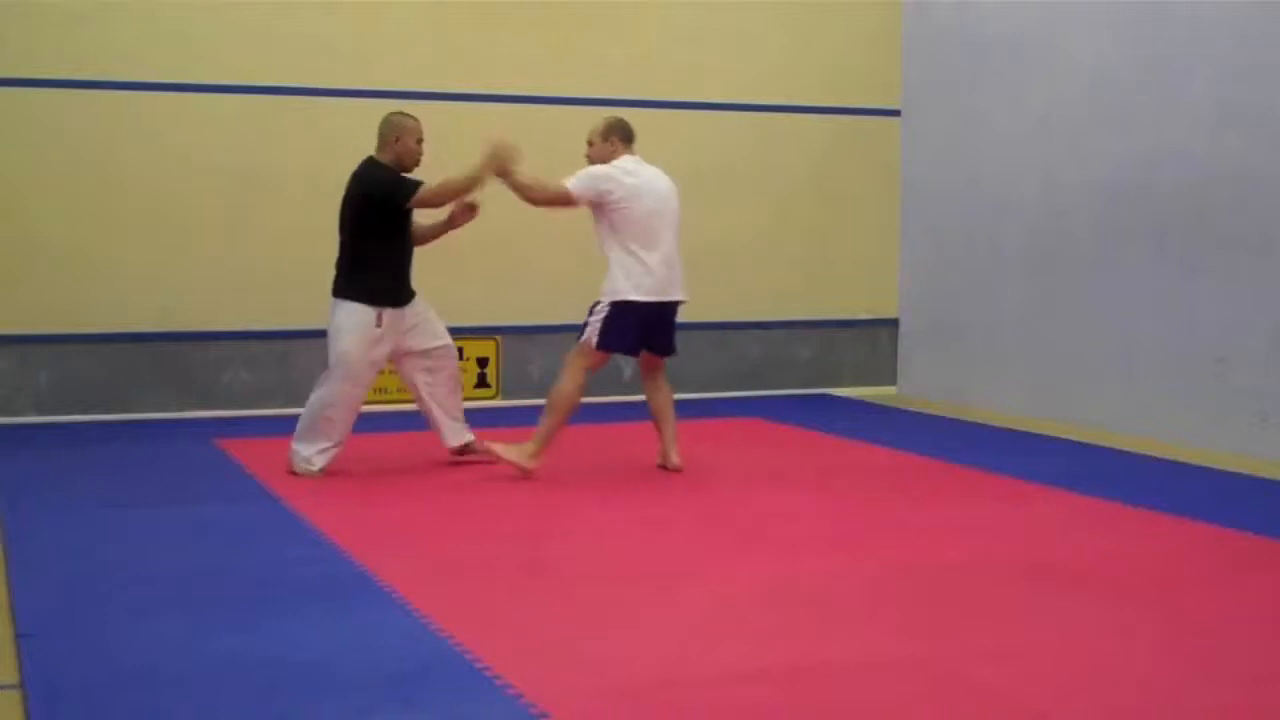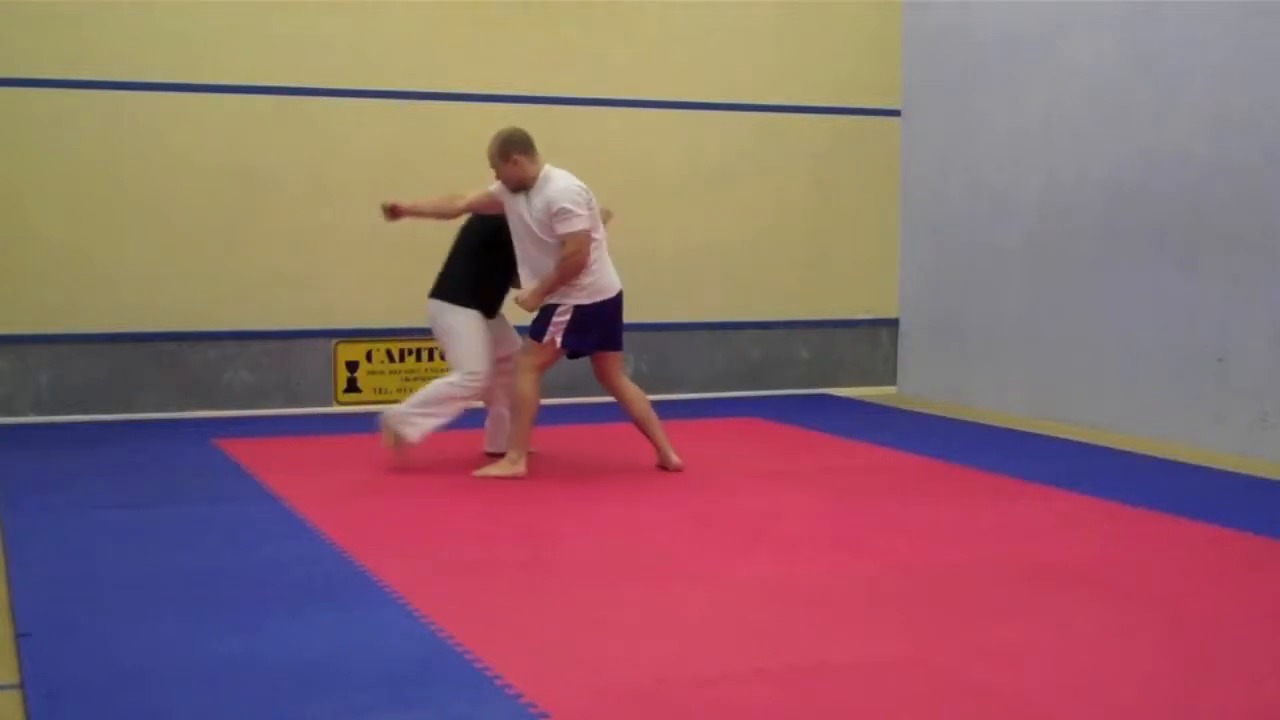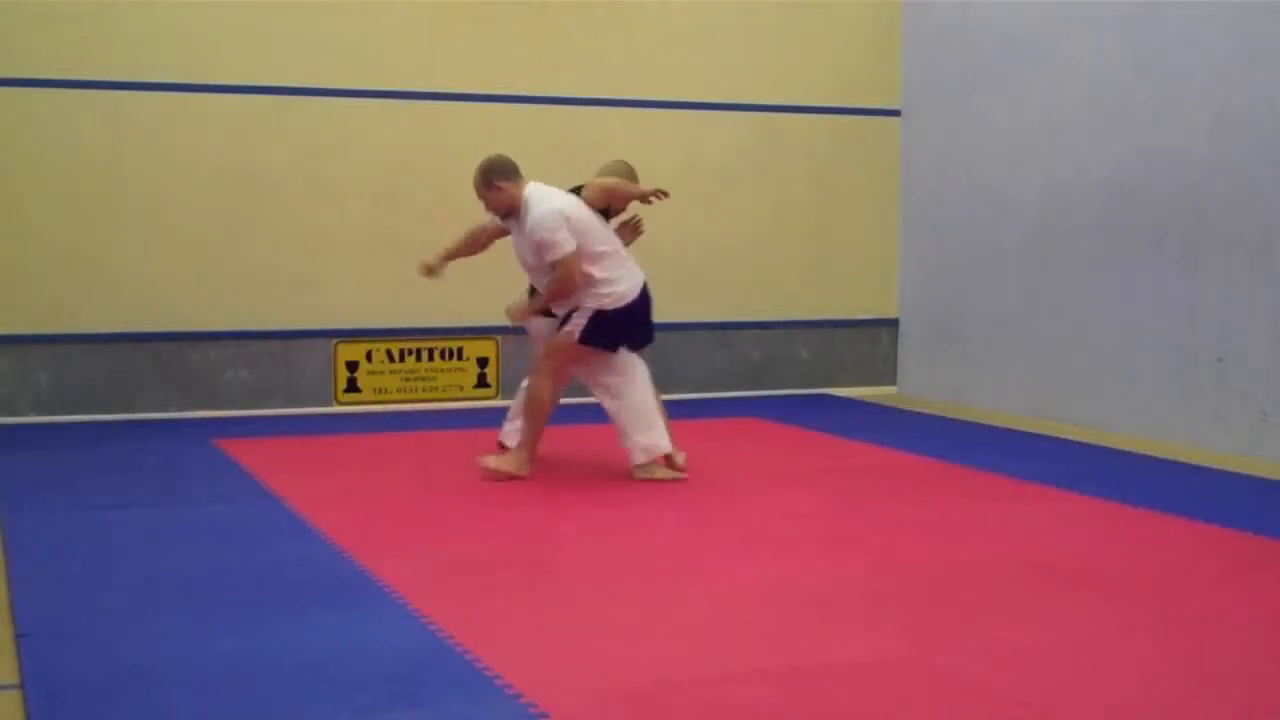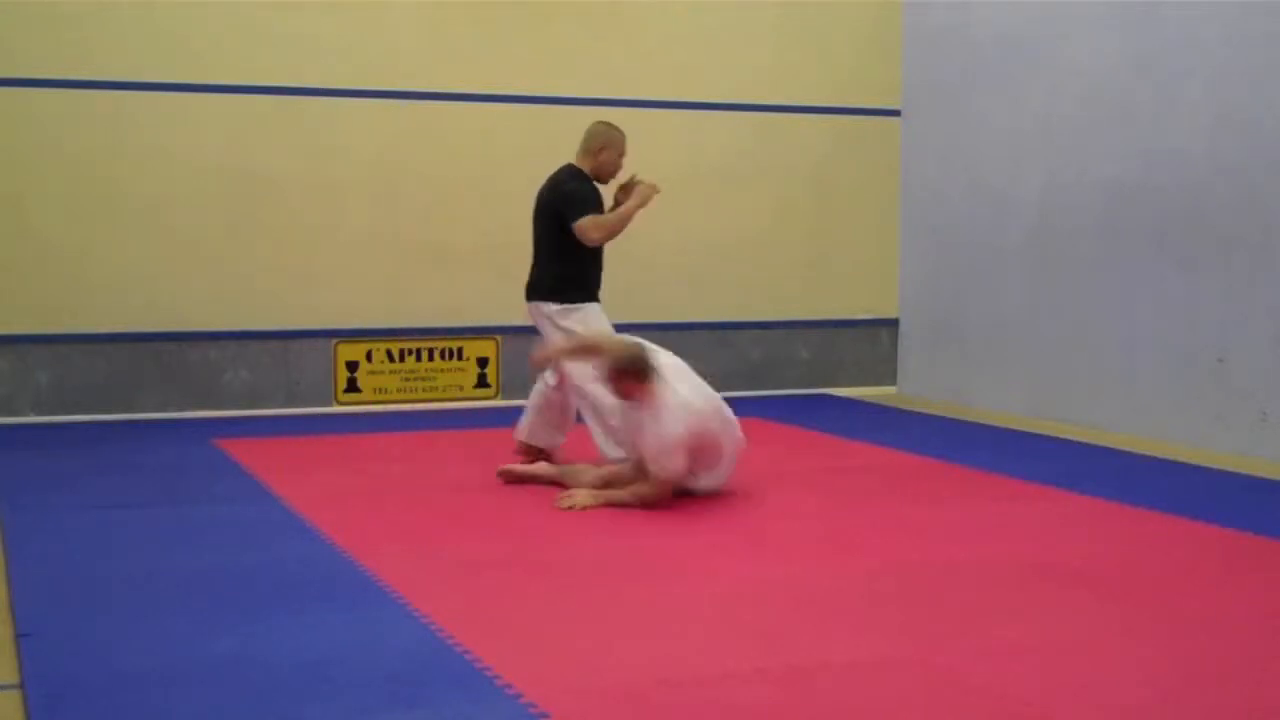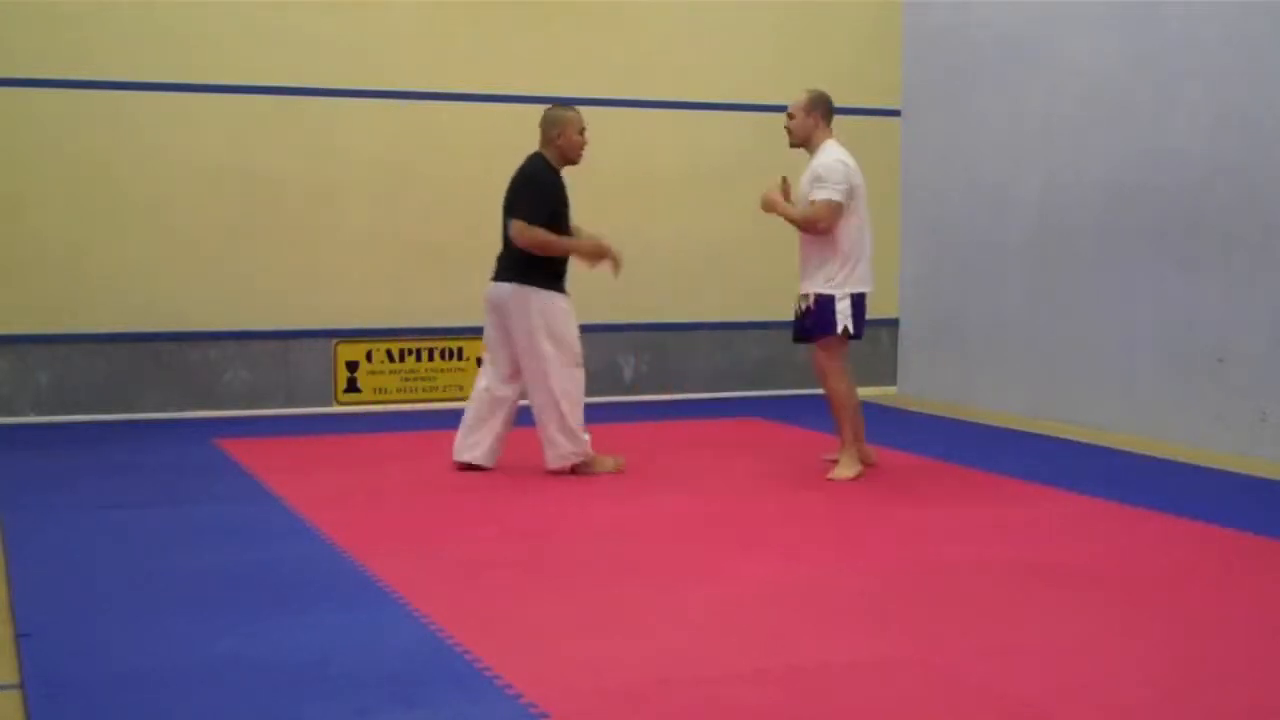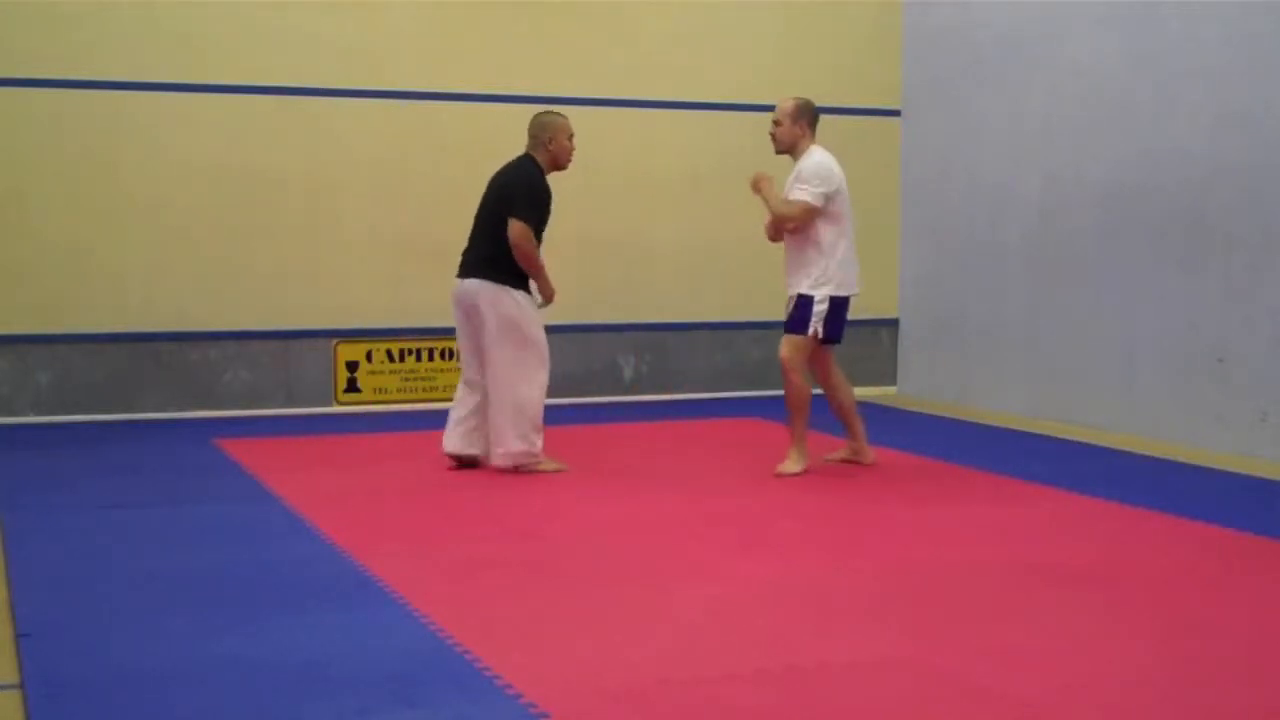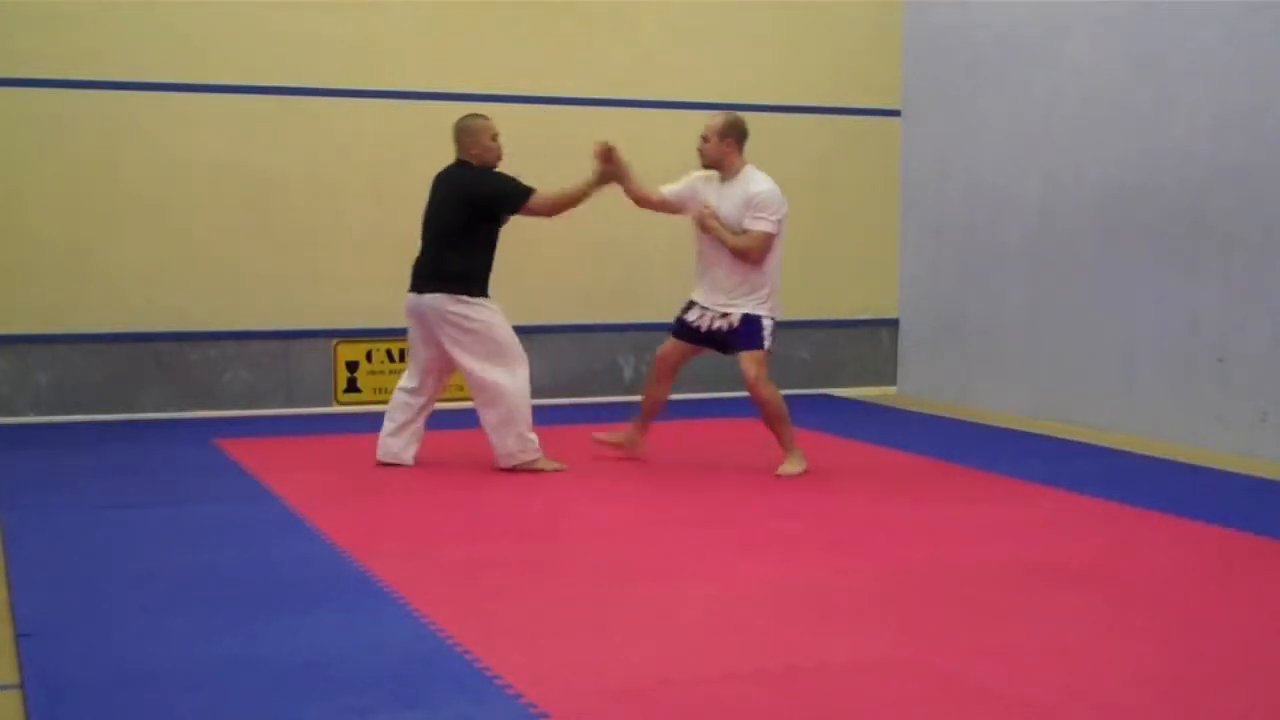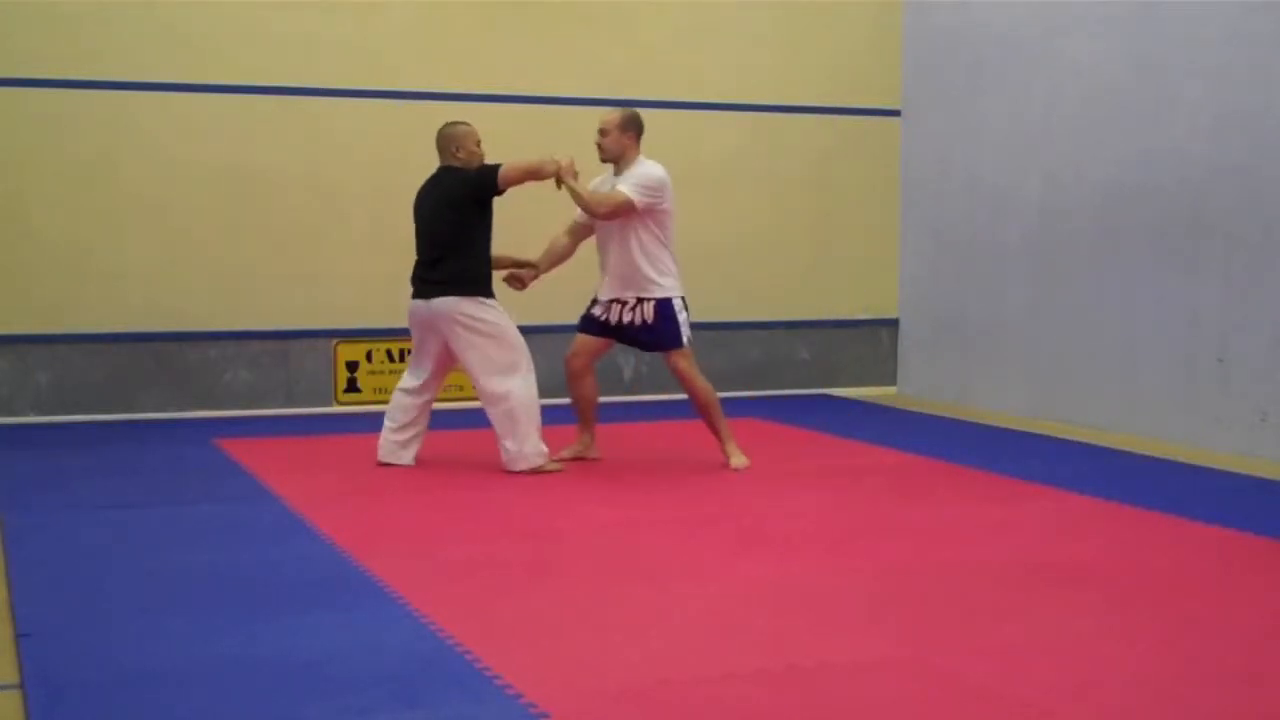
dt=0.5s
person 1, frame 1
left shoulder: (605, 177)
right shoulder: (661, 179)
left elbow: (542, 195)
left wrist: (504, 171)
left hip: (630, 296)
right hip: (666, 294)
left knee: (576, 367)
right knee: (653, 374)
left ankle: (530, 452)
right ankle: (671, 453)
person 1, frame 2
left shoulder: (562, 192)
right shoulder: (513, 192)
left elbow: (577, 256)
right elbow: (458, 206)
left wrist: (538, 292)
left hip: (582, 299)
right hip: (603, 297)
left knee: (527, 366)
right knee: (614, 378)
left ankle: (515, 459)
right ankle: (667, 453)
person 1, frame 3
left shoulder: (544, 218)
right shoulder: (526, 202)
left elbow: (570, 279)
right elbow: (483, 234)
left wrist: (532, 305)
right wrist: (442, 258)
left hip: (609, 300)
right hip: (627, 294)
left knee: (546, 369)
right knee: (623, 379)
left ankle: (521, 459)
right ankle: (657, 457)
person 1, frame 4
left shoulder: (668, 427)
right shoulder: (651, 357)
left elbow: (658, 491)
right elbow: (599, 341)
left wrist: (597, 497)
right wrist: (555, 352)
left hip: (703, 469)
left ankle: (546, 472)
person 1, frame 5
left shoulder: (830, 162)
right shoulder: (824, 162)
left elbow: (820, 222)
left wrist: (779, 207)
right wrist: (787, 205)
left hip: (836, 286)
right hip: (824, 284)
left knee: (829, 365)
right knee: (833, 365)
left ankle: (851, 455)
right ankle: (859, 447)
person 1, frame 6
left shoulder: (815, 166)
right shoulder: (809, 166)
left elbow: (791, 219)
left wrist: (766, 191)
right wrist: (776, 230)
left hip: (822, 286)
right hip: (814, 285)
left knee: (790, 359)
right knee: (822, 366)
left ankle: (798, 450)
right ankle: (859, 445)
person 1, frame 7
left shoulder: (762, 191)
right shoulder: (701, 183)
left elbow: (753, 253)
right elbow: (648, 200)
left wrist: (711, 224)
right wrist: (619, 168)
left hip: (751, 306)
right hip: (708, 301)
left knee: (755, 378)
right knee: (664, 363)
left ankle: (794, 452)
right ankle: (632, 437)
person 1, frame 8
left shoulder: (651, 176)
right shoulder: (602, 184)
left elbow: (603, 209)
right elbow: (571, 236)
left wrist: (568, 182)
right wrist: (533, 271)
left hip: (657, 295)
right hip: (614, 295)
left knee: (685, 371)
right knee: (577, 361)
left ankle: (729, 446)
right ankle: (586, 442)
person 2, frame 1
left shoulder: (395, 181)
right shoulder: (373, 178)
left elbow: (407, 236)
right elbow: (435, 195)
left wrist: (452, 222)
right wrist: (488, 164)
left hip: (400, 301)
right hip: (362, 305)
left knee: (438, 357)
right knee: (345, 381)
left ankle: (462, 439)
right ankle: (305, 457)
person 2, frame 2
left shoulder: (505, 218)
right shoulder: (508, 218)
right hip: (457, 307)
left knee: (509, 366)
right knee: (472, 378)
left ankle: (501, 443)
right ankle: (400, 423)
person 2, frame 3
right shoulder: (583, 203)
right elbow: (606, 187)
left wrist: (620, 244)
left hip: (545, 315)
right hip: (562, 316)
left ankle: (512, 440)
person 2, frame 4
left shoulder: (569, 184)
right shoulder: (573, 188)
left elbow: (589, 236)
right elbow: (594, 235)
left wrist: (620, 205)
right wrist: (636, 203)
left hip: (556, 299)
right hip: (566, 303)
left knee: (562, 374)
right knee: (600, 376)
left ankle: (533, 442)
person 2, frame 5
left shoulder: (539, 174)
right shoulder: (539, 176)
left elbow: (553, 232)
right elbow: (524, 236)
left wrist: (588, 244)
right wrist: (579, 248)
left hip: (507, 287)
right hip: (532, 290)
left knee: (501, 374)
right knee: (560, 372)
left ankle: (473, 450)
right ankle: (574, 455)
person 2, frame 6
left shoulder: (514, 173)
right shoulder: (532, 182)
right elbow: (520, 239)
left wrist: (532, 279)
right wrist: (544, 281)
left hip: (471, 283)
right hip: (499, 288)
left knee: (478, 373)
right knee: (524, 369)
left ankle: (464, 446)
right ankle: (520, 454)
person 2, frame 7
left shoulder: (448, 180)
right shoulder: (482, 183)
right elbow: (548, 205)
right wrist: (598, 178)
left hip: (422, 296)
right hip: (457, 299)
left knee: (421, 376)
right knee: (504, 368)
left ankle: (393, 449)
right ankle: (520, 453)
person 2, frame 8
left shoulder: (429, 191)
right shoulder: (469, 182)
right elbow: (530, 170)
left wrist: (509, 262)
right wrist: (559, 168)
left hip: (425, 302)
right hip: (464, 302)
left knee: (420, 378)
right knee: (511, 370)
left ankle: (394, 449)
right ankle: (526, 456)
